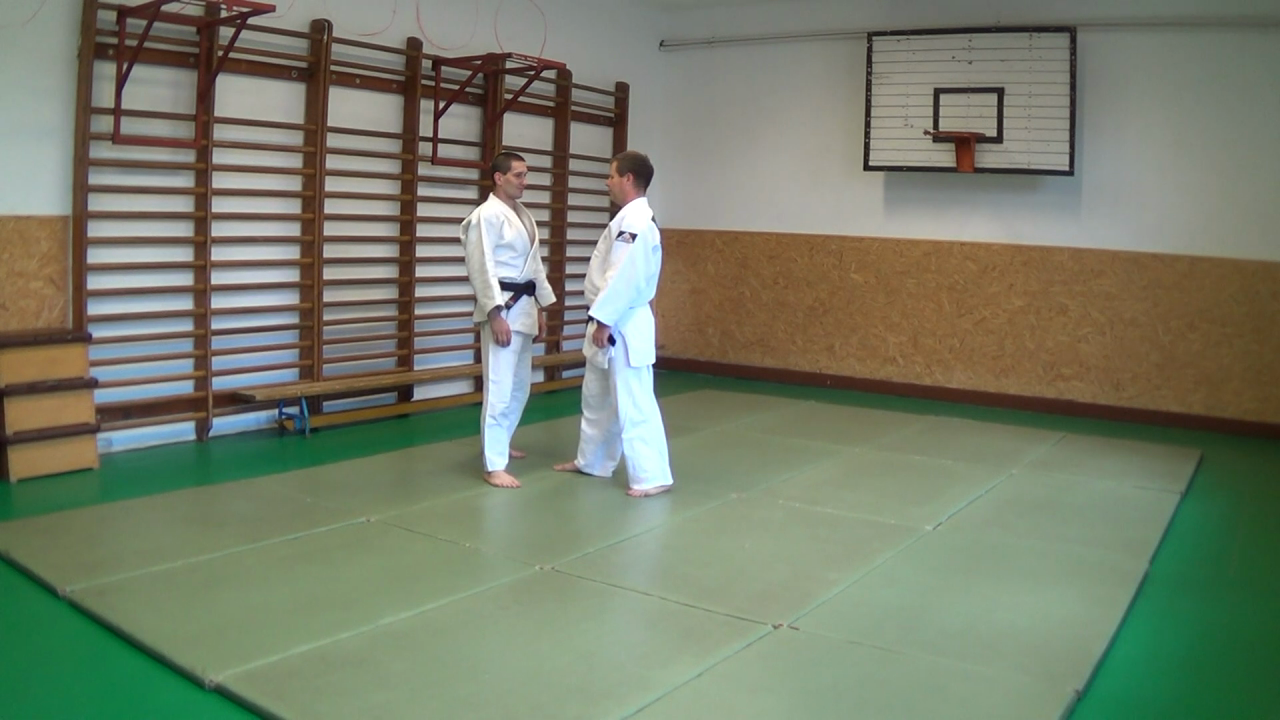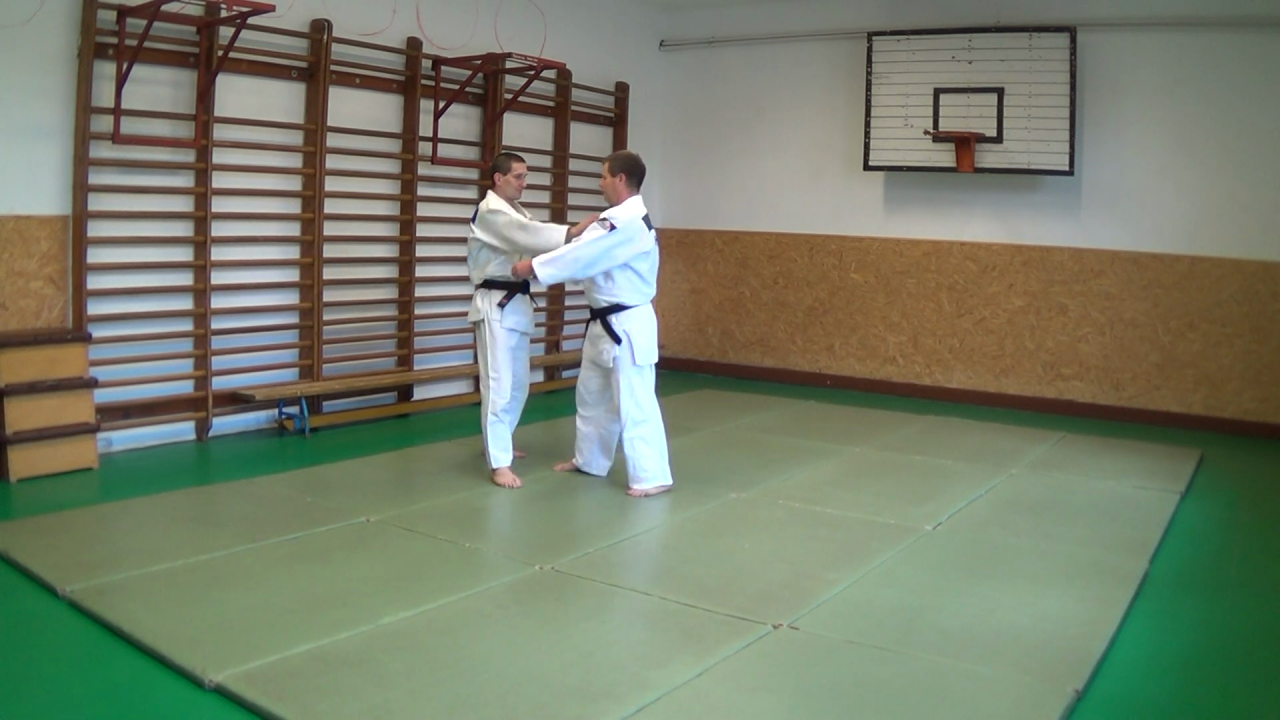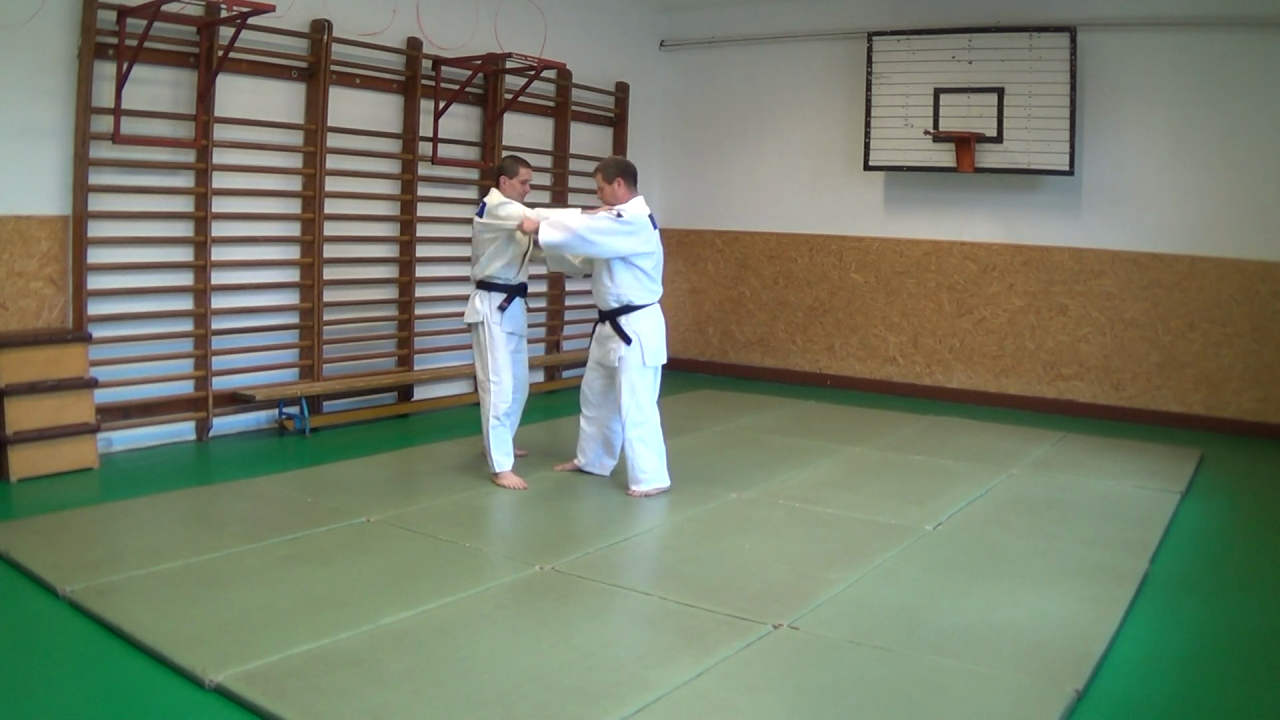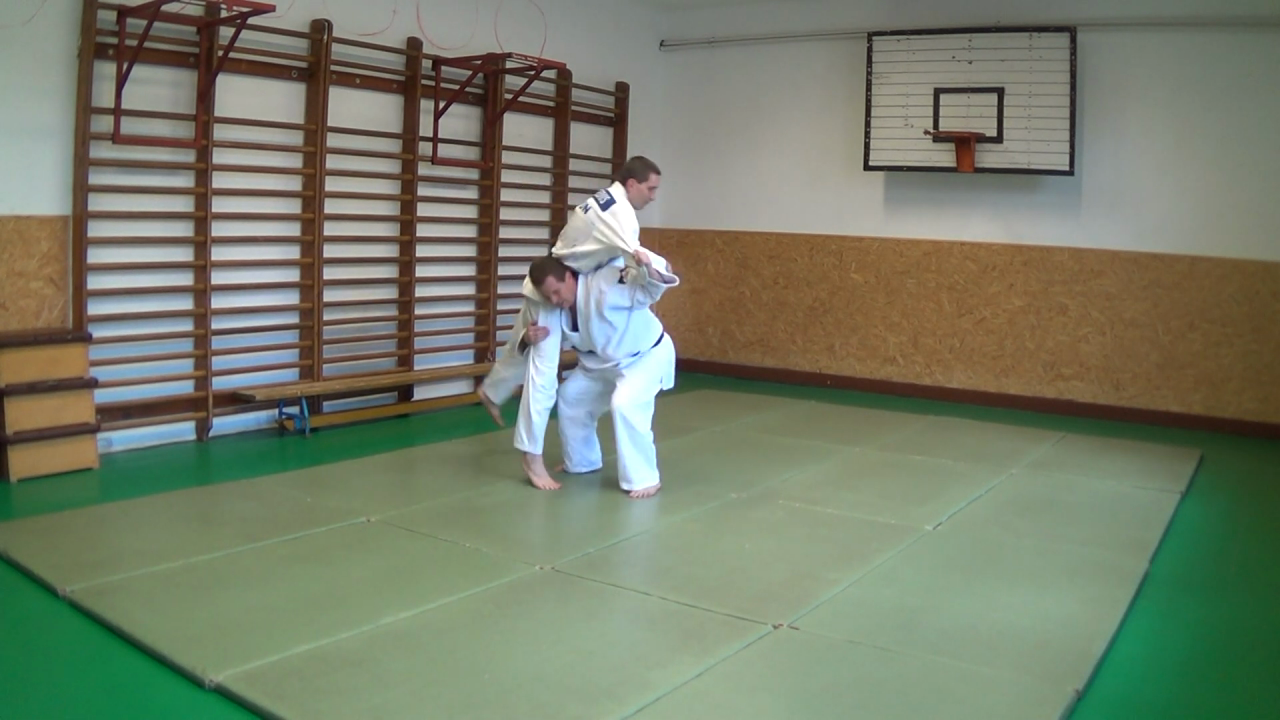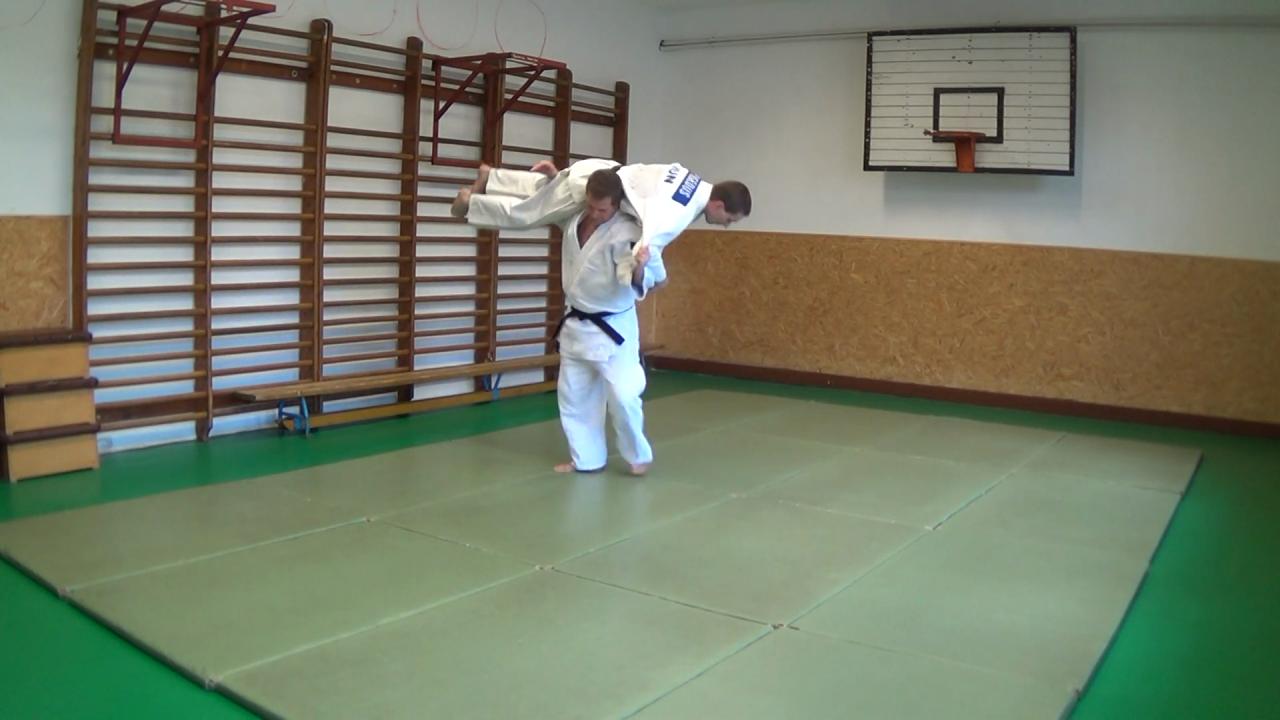
dt=1s
person 1, frame 1
left shoulder: (522, 215)
right shoulder: (486, 216)
right elbow: (481, 269)
left wrist: (539, 308)
right wrist: (495, 314)
left hip: (524, 306)
right hip: (501, 307)
left knee: (519, 384)
right knee: (500, 386)
left ankle: (500, 443)
right ankle: (494, 465)
person 1, frame 2
left shoulder: (516, 213)
right shoulder: (490, 212)
left elbow: (540, 248)
right elbow: (532, 235)
right wrist: (574, 231)
left hip: (517, 303)
right hip: (495, 306)
left knee: (518, 383)
right knee: (499, 384)
left ankle: (498, 443)
right ankle: (499, 464)
person 1, frame 3
left shoulder: (512, 212)
right shoulder: (495, 207)
right elbow: (540, 219)
left hip: (511, 306)
right hip: (492, 307)
left knee: (517, 383)
right knee: (498, 386)
left ankle: (500, 443)
right ankle: (500, 466)
person 1, frame 4
left shoulder: (607, 199)
right shoulder: (618, 209)
left elbow: (614, 254)
right elbow: (634, 254)
left knee: (523, 348)
right knee: (543, 372)
left ankle: (492, 392)
right ankle: (532, 456)
person 1, frame 5
left shoulder: (697, 188)
right shoulder: (680, 209)
right elbow: (653, 234)
left hip: (603, 172)
left knee: (537, 189)
right knee: (529, 211)
left ankle: (489, 177)
right ankle: (471, 202)
person 2, frame 1
left shoulder: (634, 221)
right shoulder: (630, 218)
left elbow: (623, 278)
left wrist: (604, 321)
left hip: (624, 326)
right hip: (614, 323)
left knee: (634, 404)
right knee: (597, 397)
left ankle: (652, 477)
right ankle: (592, 461)
person 2, frame 2
left shoulder: (625, 221)
right shoulder: (626, 218)
left elbow: (582, 255)
right elbow: (590, 252)
left wrist: (535, 266)
right wrist: (550, 252)
left hip: (627, 325)
right hip: (608, 323)
left knee: (634, 403)
right knee: (592, 394)
left ankle: (651, 476)
right ankle: (590, 459)
person 2, frame 3
left shoulder: (632, 221)
right shoulder: (625, 218)
left elbow: (581, 233)
right elbow: (584, 256)
left wrist: (540, 229)
right wrist: (547, 237)
left hip: (635, 327)
right hip: (614, 325)
left knee: (635, 405)
right knee: (597, 395)
left ankle: (651, 478)
right ankle: (592, 460)
person 2, frame 4
left shoulder: (603, 285)
left elbow: (648, 287)
left wrist: (648, 266)
left hip: (649, 356)
left knee: (625, 406)
right knee: (570, 396)
left ankle: (643, 479)
right ankle: (583, 462)
person 2, frame 5
left shoulder: (623, 233)
right shoulder: (573, 215)
left elbow: (635, 281)
left wrist: (640, 268)
left hip: (613, 326)
right hip: (576, 324)
left knee: (623, 394)
right knee: (573, 395)
left ankle: (637, 455)
right ankle: (586, 459)
